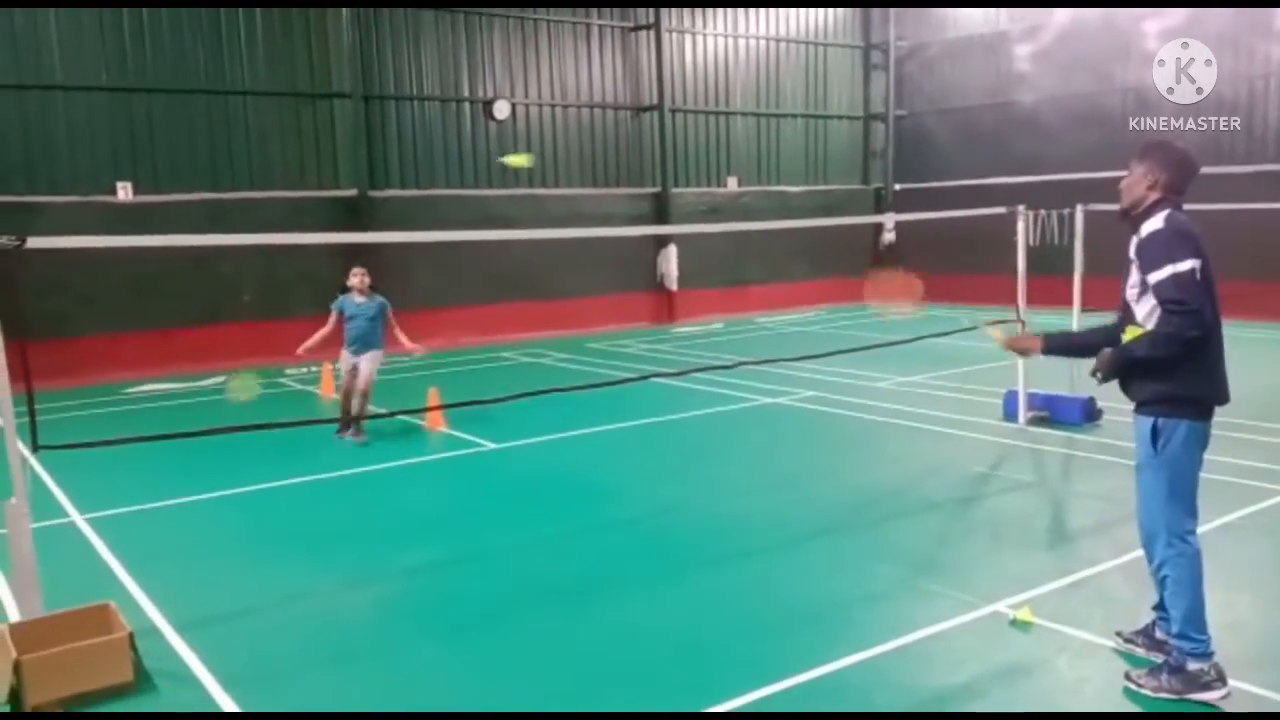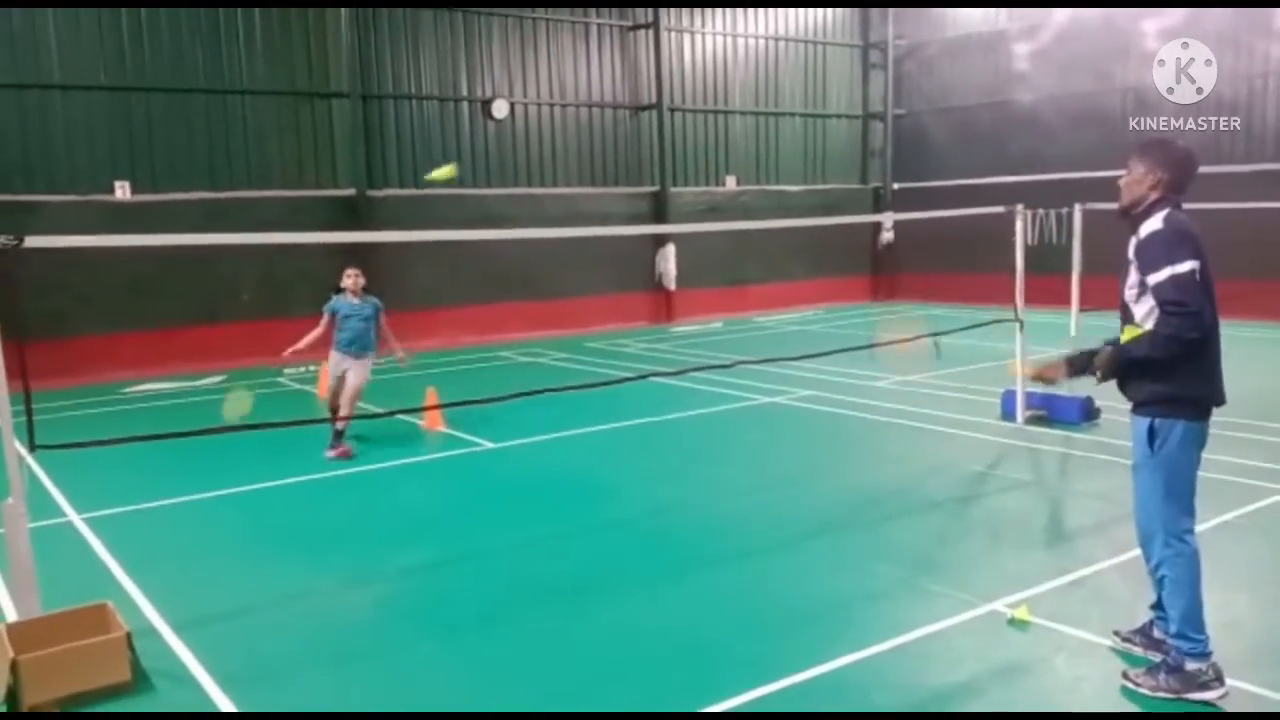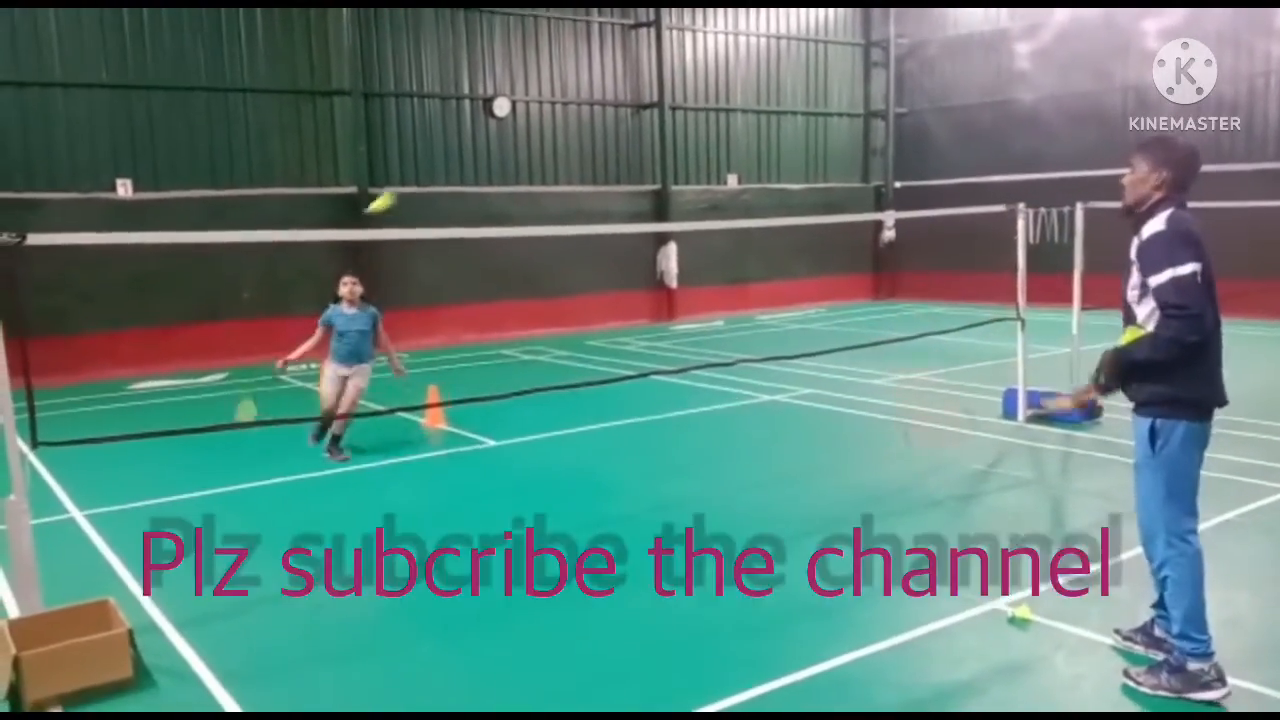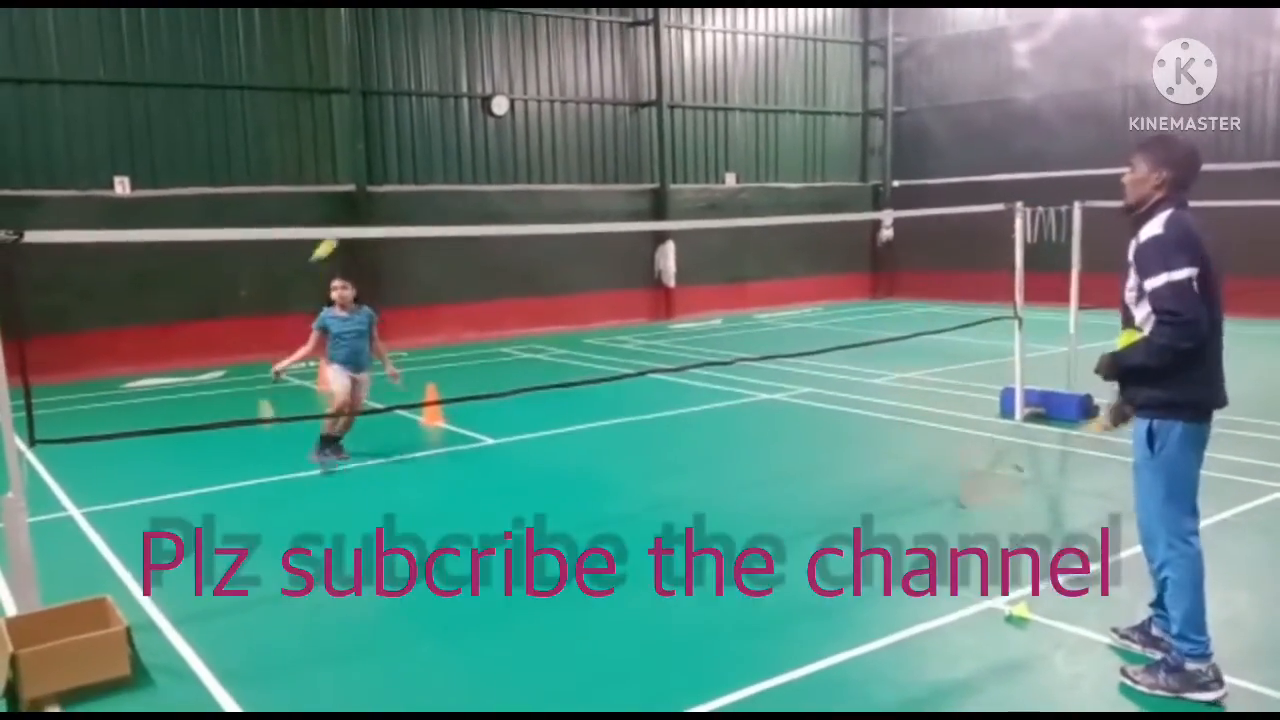
dt=0.1s
person 1, frame 1
left shoulder: (1164, 233)
right shoulder: (1157, 237)
left elbow: (1187, 322)
right elbow: (1131, 327)
left wrist: (1122, 359)
right wrist: (1046, 342)
left hip: (1173, 404)
right hip: (1170, 401)
left knee: (1167, 528)
right knee: (1163, 524)
left ankle: (1194, 663)
right ankle: (1171, 627)
person 1, frame 2
left shoulder: (1162, 234)
right shoulder: (1158, 235)
left elbow: (1185, 323)
left wrist: (1118, 356)
right wrist: (1075, 363)
left hip: (1169, 405)
right hip: (1167, 401)
left knee: (1167, 528)
right knee: (1159, 524)
left ankle: (1192, 663)
right ankle: (1166, 624)
person 1, frame 3
left shoulder: (1163, 235)
right shoulder: (1163, 235)
left elbow: (1186, 327)
left wrist: (1120, 360)
right wrist: (1105, 380)
left hip: (1171, 405)
right hip: (1172, 401)
left knee: (1168, 528)
right knee: (1164, 524)
left ankle: (1194, 663)
right ankle: (1168, 624)
person 1, frame 4
left shoulder: (1161, 236)
right shoulder: (1173, 233)
left elbow: (1179, 331)
left wrist: (1120, 363)
right wrist: (1133, 390)
left hip: (1170, 406)
right hip: (1176, 401)
left knee: (1168, 529)
right knee: (1162, 525)
left ankle: (1193, 663)
right ankle: (1166, 625)
person 2, frame 1
left shoulder: (379, 302)
right shoulder: (342, 302)
left elbow: (393, 326)
right elbow: (329, 327)
left wrist: (408, 344)
right wrist: (308, 344)
left hip: (371, 352)
right hip: (349, 352)
left knee: (362, 388)
right knee: (345, 390)
left ankle: (356, 423)
right ankle: (345, 423)
person 2, frame 2
left shoulder: (374, 304)
right shoulder: (335, 303)
left elbow: (384, 330)
right elbow: (320, 330)
left wrist: (397, 350)
right wrist: (296, 347)
left hip: (363, 359)
right hip: (339, 356)
left knee: (350, 397)
right knee: (334, 398)
left ankle: (337, 439)
right ankle: (337, 420)
person 2, frame 3
left shoulder: (371, 313)
right shoulder: (331, 313)
left elbow: (381, 339)
right elbow: (315, 340)
left wrist: (394, 361)
right wrist: (291, 357)
left hip: (360, 366)
right hip: (336, 364)
left knee: (348, 405)
right knee: (329, 406)
left ankle: (334, 444)
right ankle: (324, 424)
person 2, frame 4
left shoulder: (367, 314)
right shoulder: (325, 317)
left elbow: (375, 342)
right elbow: (310, 347)
left wrist: (388, 365)
right wrist: (285, 363)
left hip: (362, 370)
right hip: (337, 367)
left knee: (352, 413)
right knee: (342, 400)
left ankle: (334, 441)
right ankle: (324, 443)
